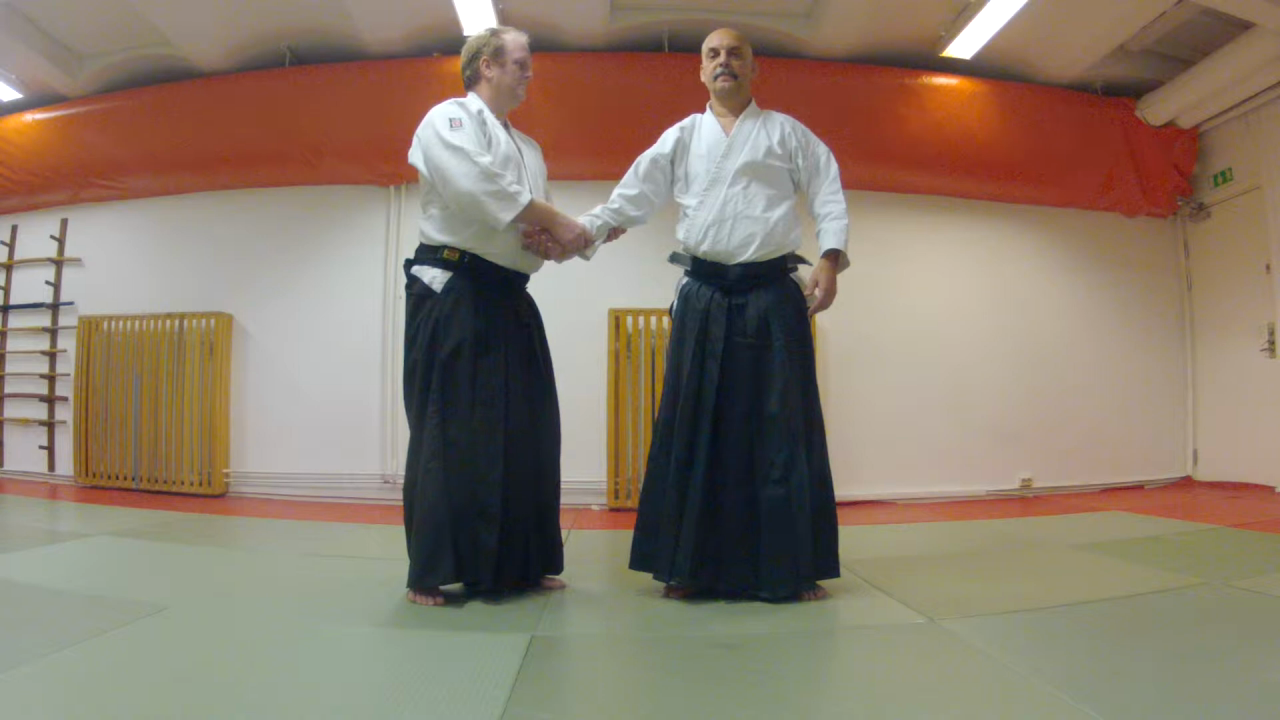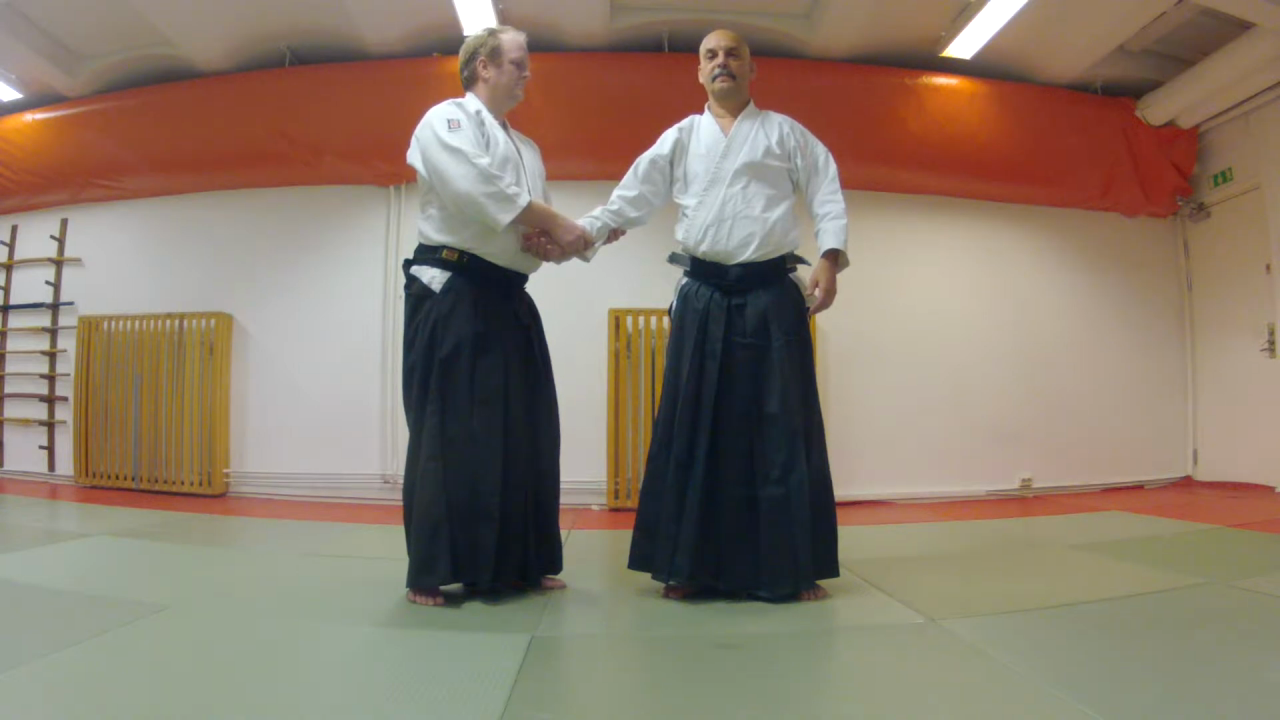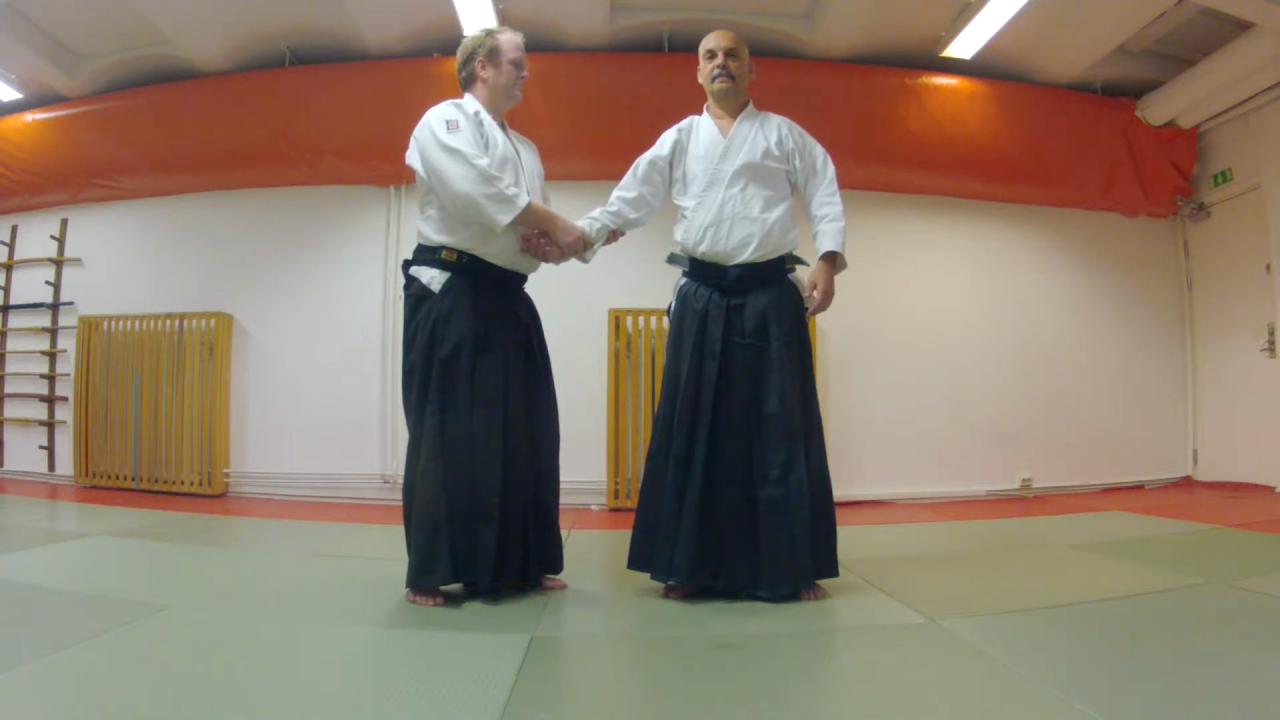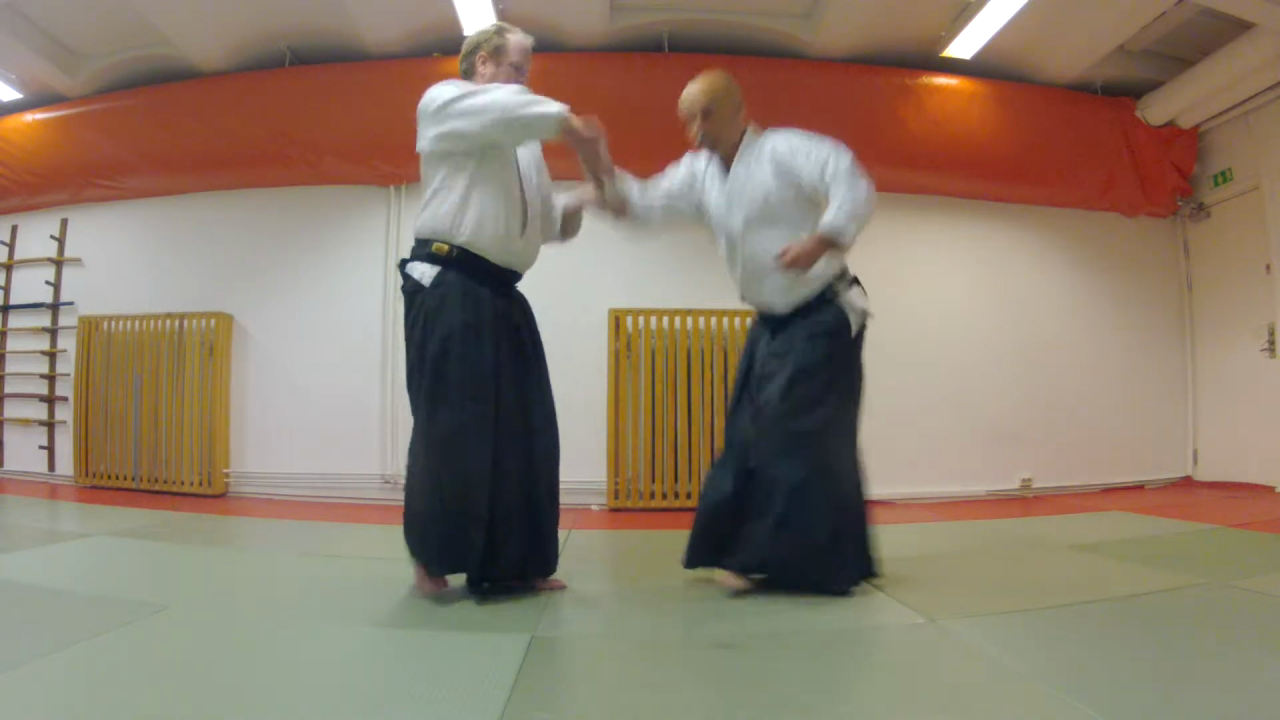
dt=1s
person 1, frame 1
left shoulder: (526, 146)
right shoulder: (450, 119)
left elbow: (542, 230)
right elbow: (477, 188)
left wrist: (576, 236)
right wrist: (556, 222)
left hip: (508, 299)
right hip: (453, 293)
left knee: (525, 432)
right knee: (449, 432)
left ankle: (517, 565)
right ankle: (431, 571)
person 1, frame 2
left shoulder: (525, 147)
right shoulder: (448, 120)
left elbow: (539, 230)
right elbow: (476, 189)
left wrist: (575, 237)
right wrist: (555, 224)
left hip: (507, 299)
right hip: (452, 294)
left knee: (524, 433)
right knee: (448, 433)
left ankle: (515, 564)
right ankle: (430, 572)
person 1, frame 3
left shoulder: (523, 148)
right shoulder: (447, 120)
left elbow: (538, 229)
right elbow: (475, 189)
left wrist: (570, 239)
right wrist: (554, 225)
left hip: (506, 299)
right hip: (452, 295)
left knee: (524, 433)
right knee: (448, 433)
left ankle: (516, 563)
right ankle: (430, 572)
person 1, frame 4
left shoulder: (518, 142)
right shoulder: (445, 103)
left elbow: (541, 218)
right elbow: (511, 106)
left wrist: (577, 206)
right wrist: (569, 122)
left hip: (495, 294)
right hip: (445, 288)
left knee: (522, 424)
right knee: (456, 422)
left ankle: (514, 560)
right ankle: (435, 556)
person 2, frame 1
left shoulder: (787, 132)
right shoulder: (680, 138)
left elbow: (827, 195)
right elbow: (631, 198)
left wrist: (829, 260)
left hip: (773, 295)
right hip: (703, 298)
left knee: (781, 428)
right knee: (694, 429)
left ankle: (792, 567)
right ankle: (692, 565)
person 2, frame 2
left shoulder: (785, 132)
right shoulder: (679, 139)
left elbow: (827, 194)
right elbow: (630, 198)
left wrist: (829, 258)
left hip: (772, 295)
right hip: (703, 299)
left knee: (781, 429)
right knee: (694, 428)
left ankle: (792, 566)
right ankle: (692, 564)
person 2, frame 3
left shoulder: (783, 134)
right shoulder: (678, 139)
left elbow: (824, 195)
right elbow: (630, 199)
left wrist: (827, 260)
left hip: (771, 294)
right hip: (702, 298)
left knee: (782, 428)
right knee: (693, 428)
left ankle: (793, 566)
right ankle: (691, 565)
person 2, frame 4
left shoulder: (787, 149)
right shoulder: (694, 170)
left elbow: (854, 186)
right elbow: (647, 202)
left wrist: (824, 239)
right wrist: (603, 171)
left hip: (823, 318)
right hip: (772, 323)
left knee: (787, 431)
right knee: (754, 435)
left ankle: (782, 556)
